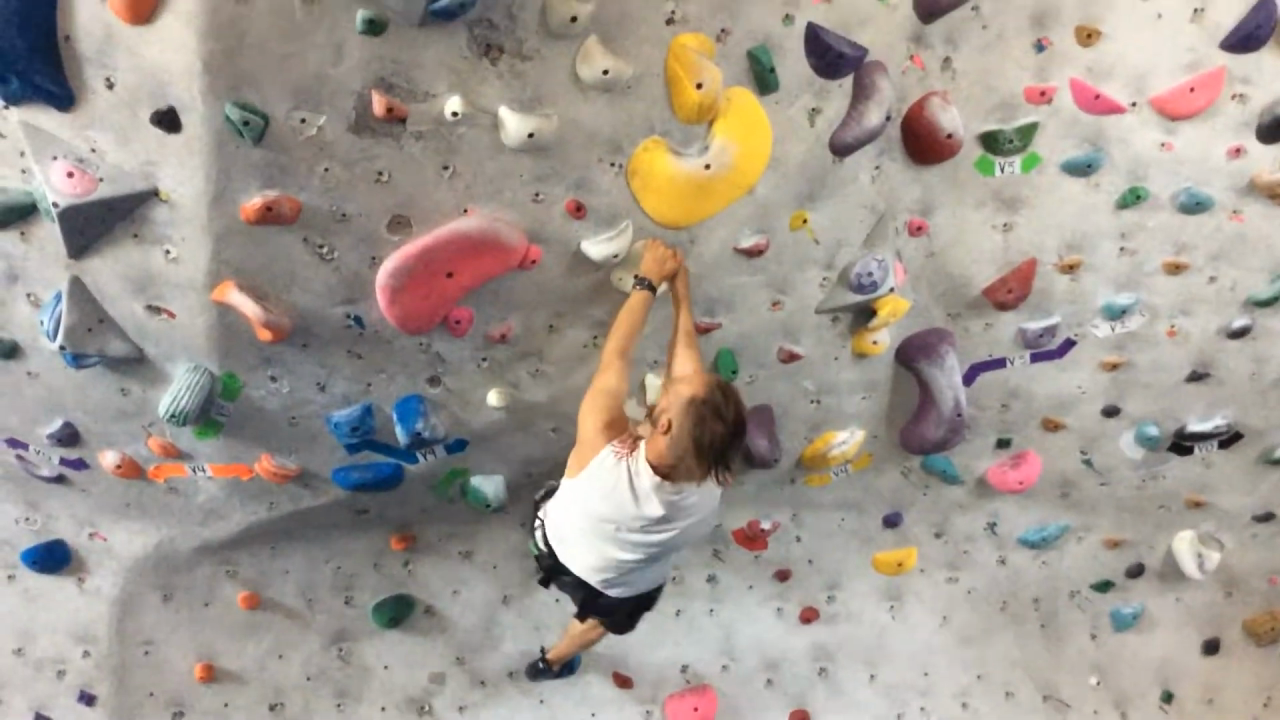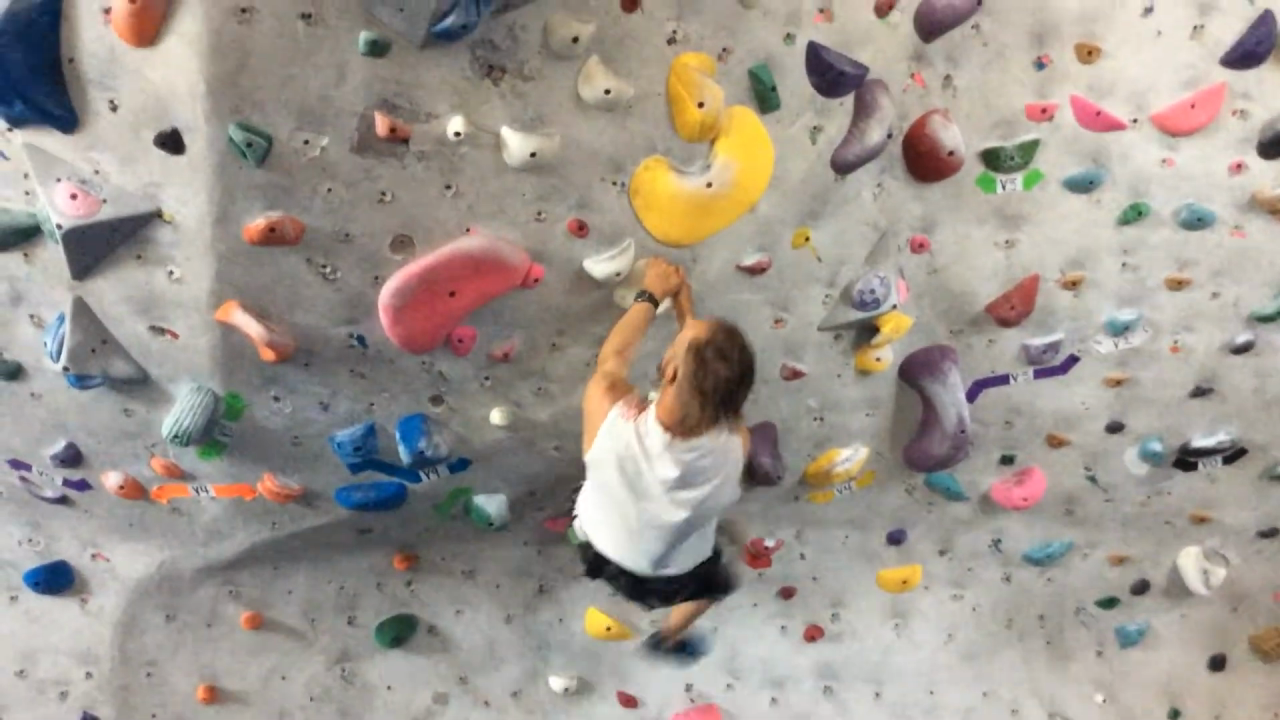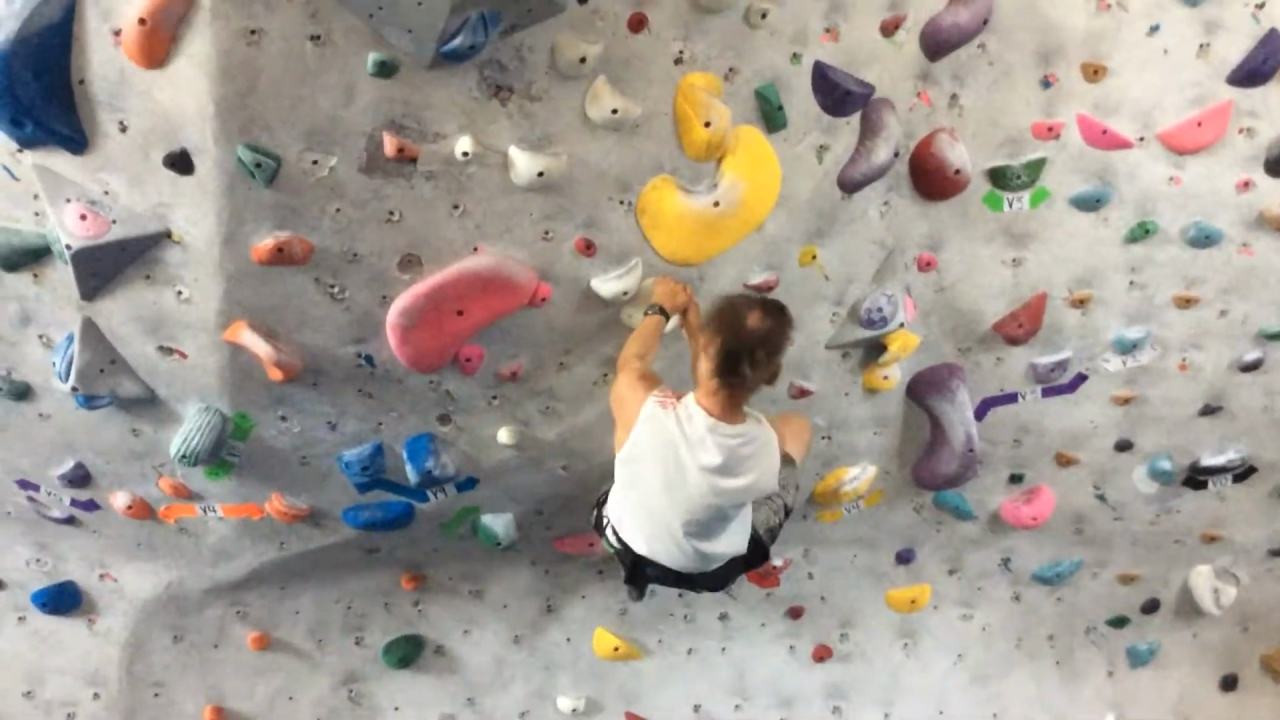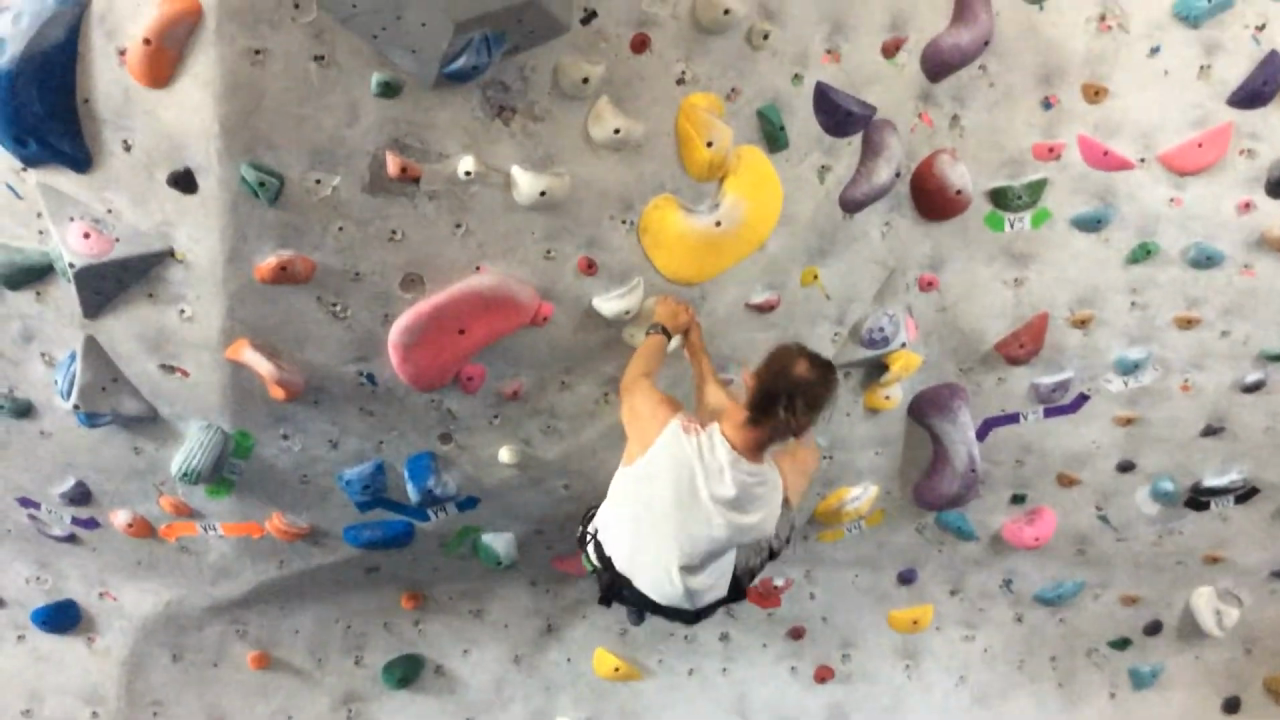
dt=0.3s
person 1, frame 1
left shoulder: (600, 445)
right shoulder: (713, 486)
left elbow: (614, 358)
right elbow: (690, 372)
left wrist: (648, 282)
right wrist: (681, 299)
left hip: (557, 547)
right hip: (624, 592)
right knee: (608, 615)
right ankle: (553, 661)
person 1, frame 2
left shoulder: (608, 413)
right shoulder: (733, 445)
left elbow: (613, 354)
right elbow: (713, 380)
left wrist: (651, 296)
right wrist: (686, 309)
left hip: (599, 546)
right hip: (672, 578)
right ankle: (671, 635)
person 1, frame 3
left shoulder: (638, 400)
right shoulder: (766, 448)
left elbow: (631, 359)
right elbow: (718, 384)
left wrist: (660, 309)
right wrist: (691, 319)
left hip: (631, 548)
right hip: (716, 569)
right knee: (798, 425)
left ankle: (639, 575)
person 1, frame 4
left shoulder: (658, 421)
right shoulder: (768, 494)
left elbow: (634, 380)
right elbow: (716, 402)
left wrist: (662, 328)
right wrist: (693, 340)
left hip: (610, 565)
right hip: (691, 604)
